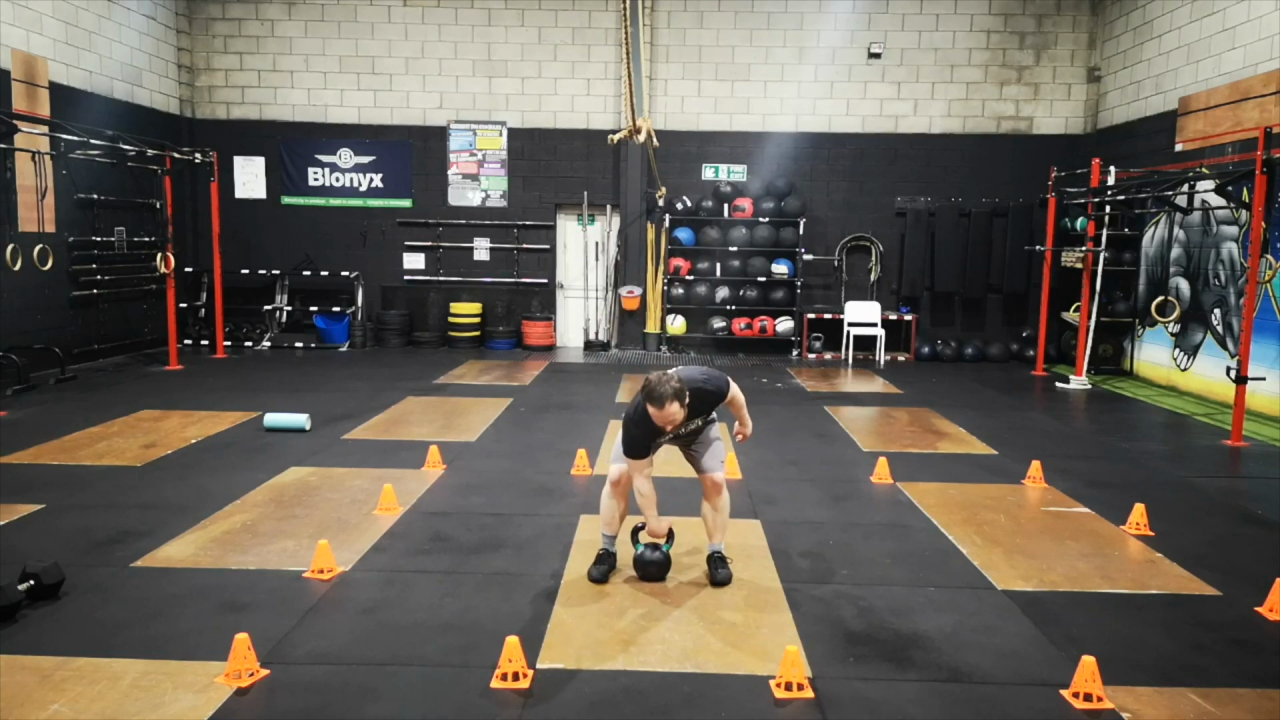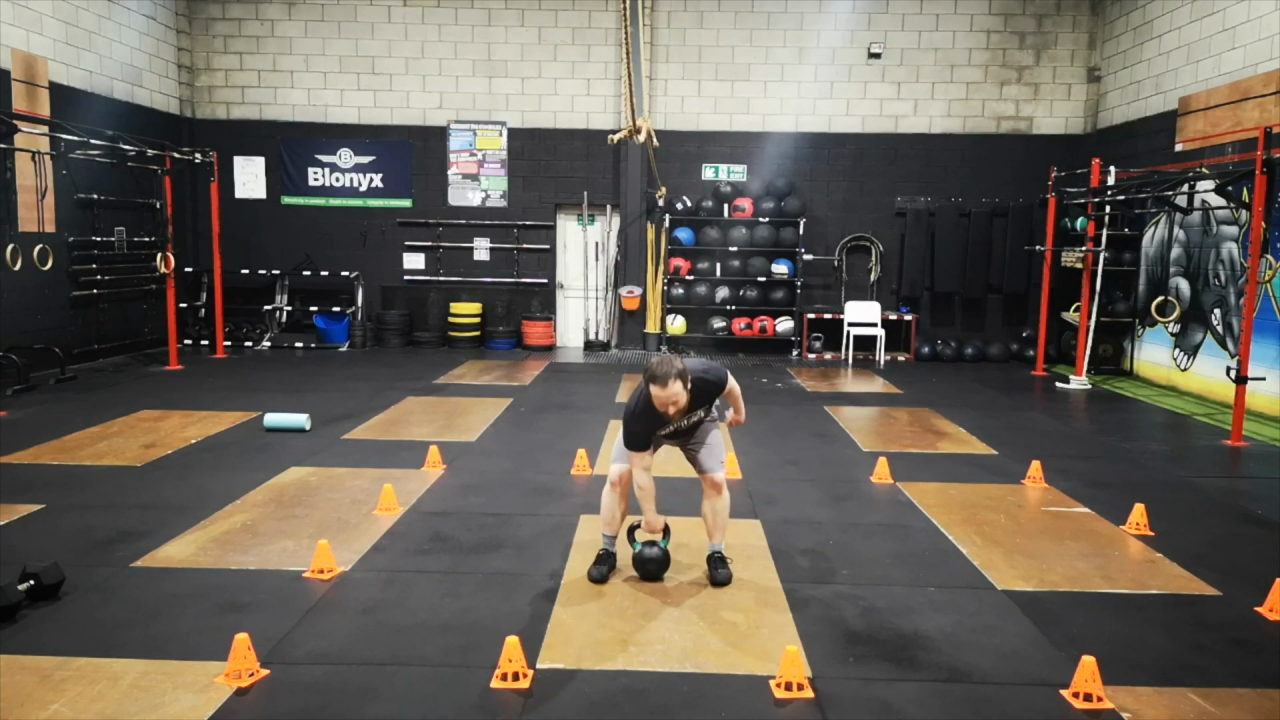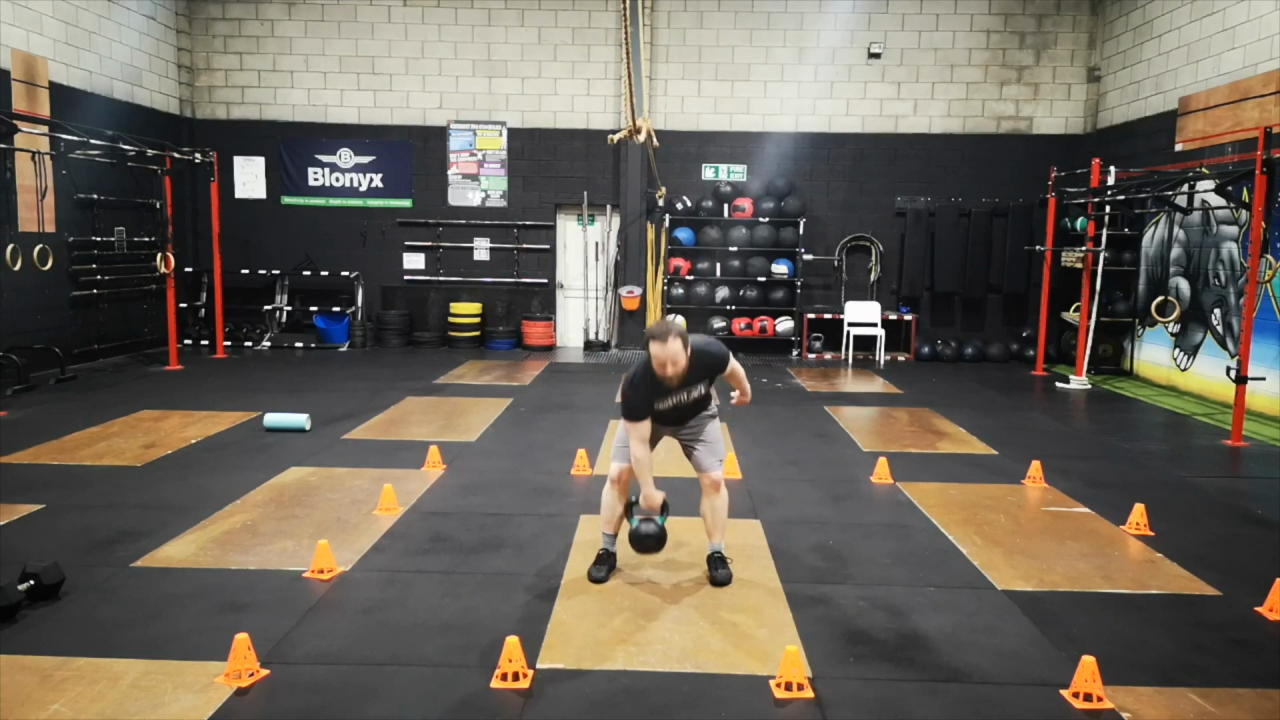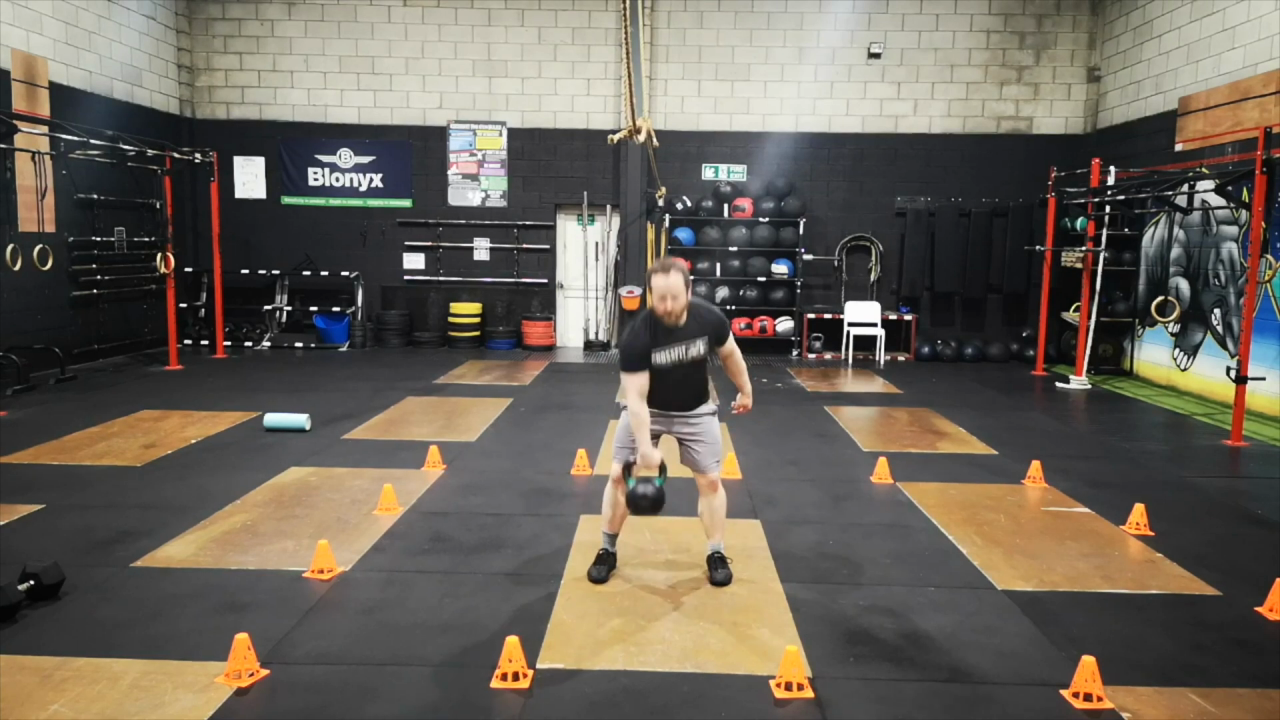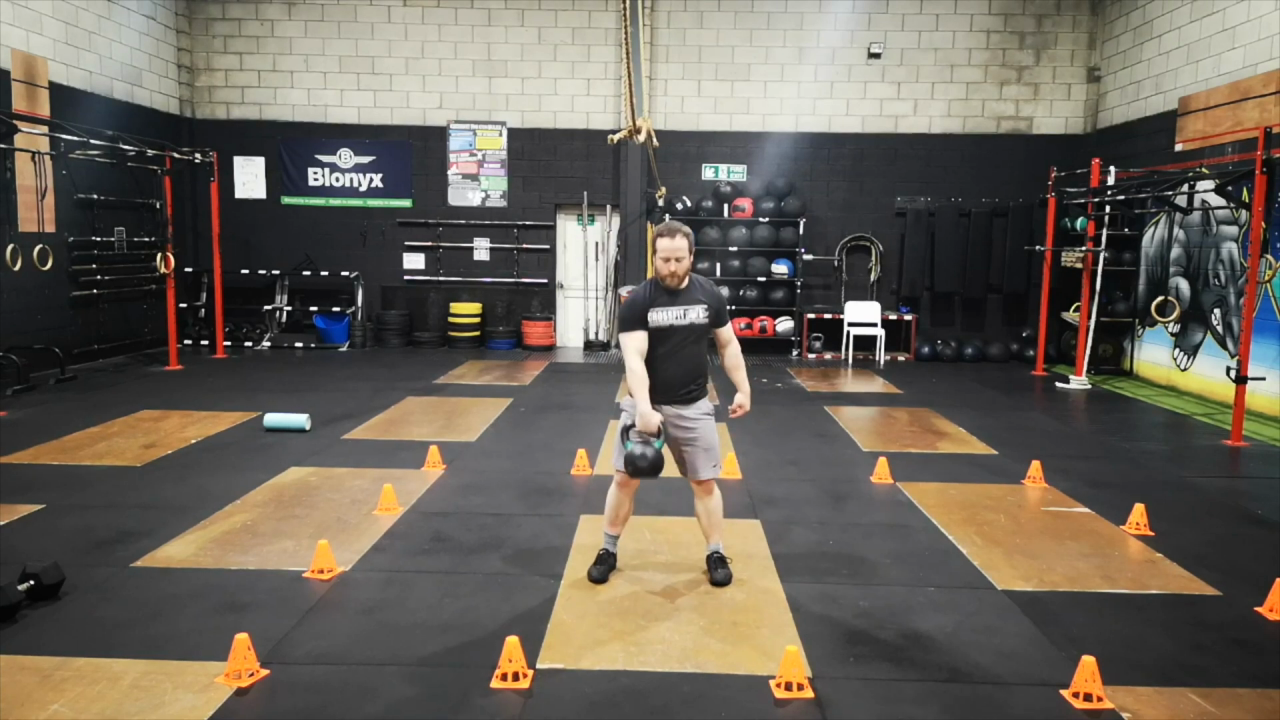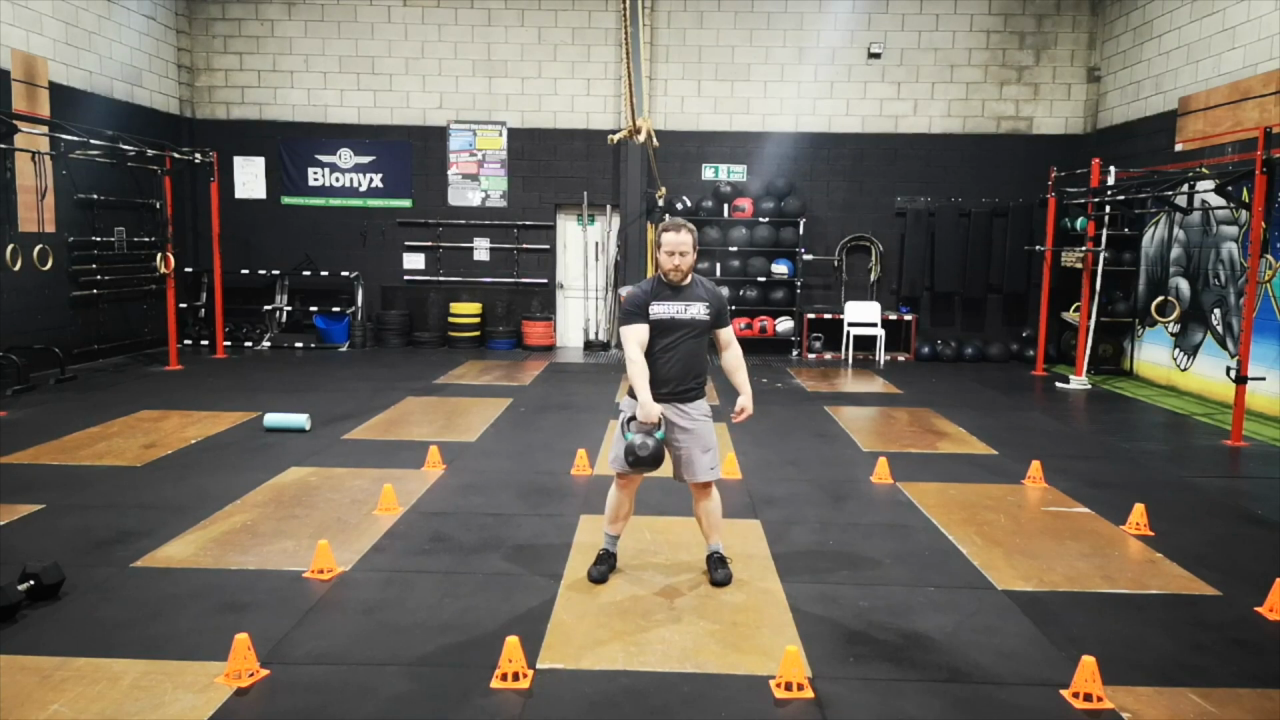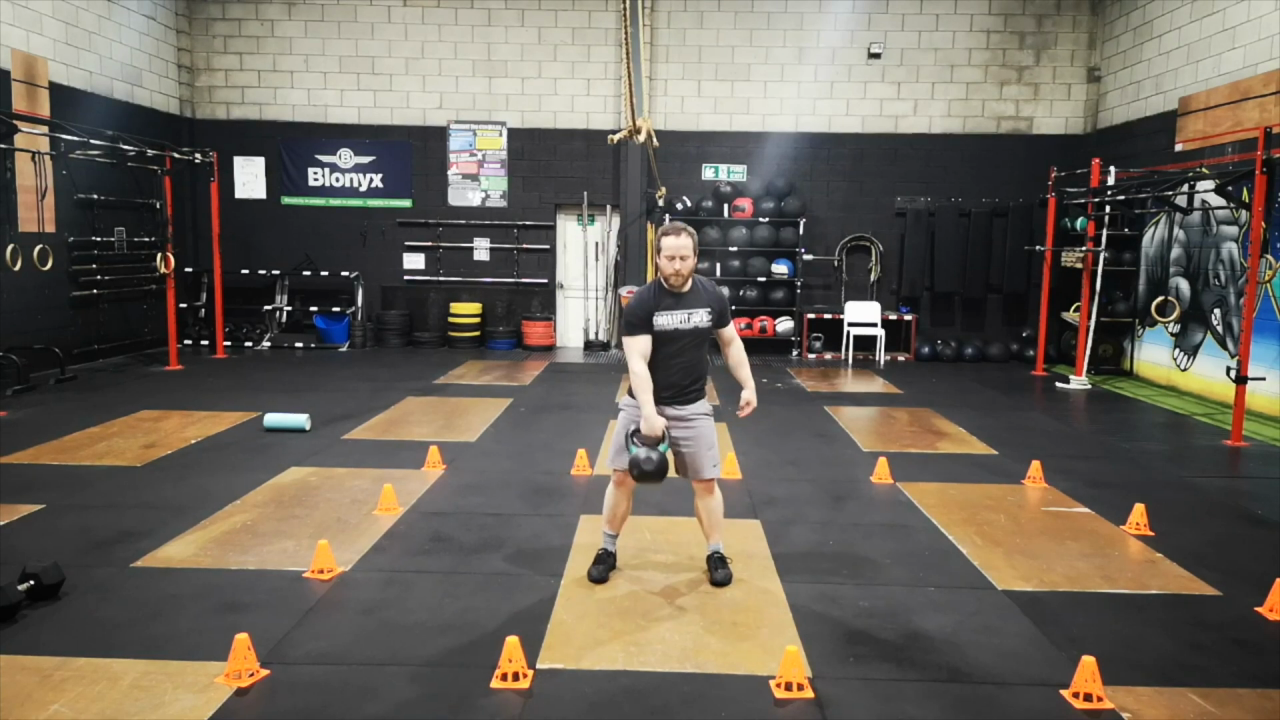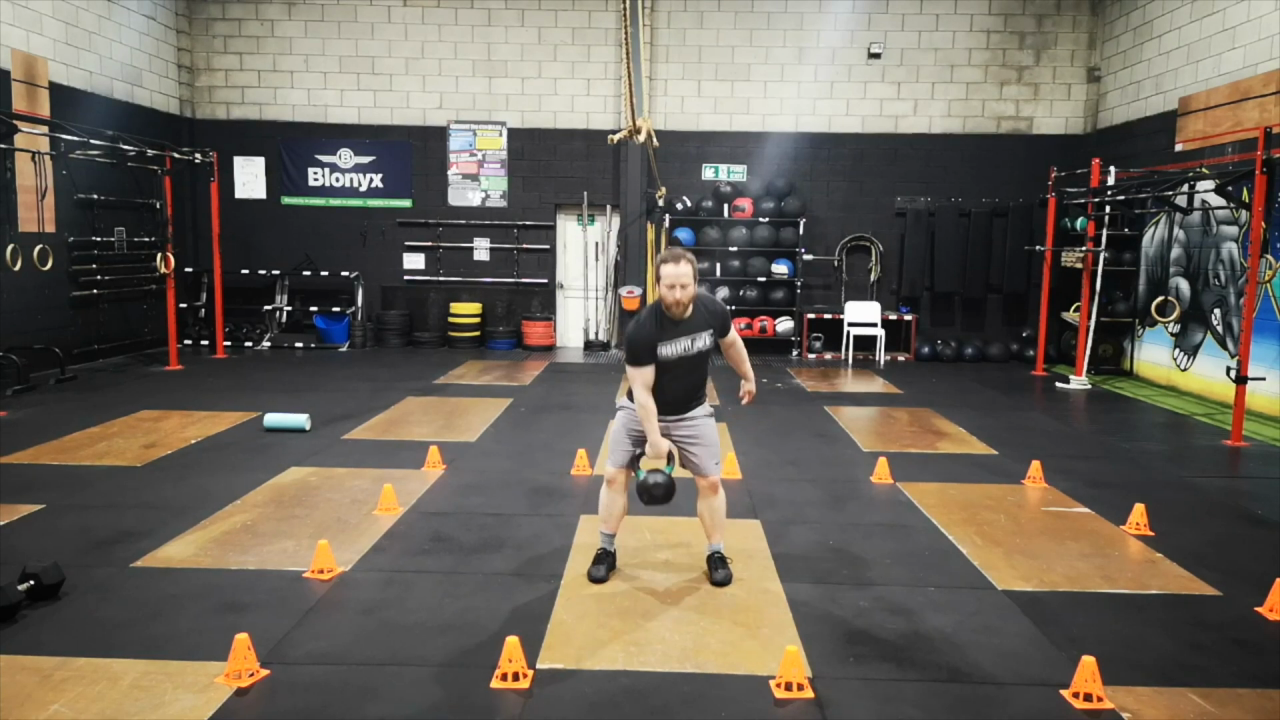
dt=0.2s
person 1, frame 1
left shoulder: (708, 385)
right shoulder: (636, 420)
left elbow: (733, 393)
right elbow: (642, 478)
left wrist: (744, 421)
right wrist: (653, 522)
left hip: (699, 426)
left knee: (715, 480)
right knee: (617, 477)
left ankle: (716, 554)
right ankle: (607, 551)
person 1, frame 2
left shoulder: (709, 377)
right shoulder: (637, 411)
left elbow: (731, 387)
right elbow: (642, 471)
left wrist: (738, 411)
right wrist: (650, 517)
left hip: (698, 425)
right hip: (648, 430)
left knee: (715, 481)
right knee: (618, 477)
left ankle: (717, 555)
right ankle: (607, 552)
person 1, frame 3
left shoulder: (709, 353)
right shoulder: (636, 383)
left elbow: (733, 370)
right elbow: (639, 445)
left wrist: (744, 390)
right wrist: (648, 492)
left hip: (697, 417)
right hip: (645, 422)
left knee: (713, 480)
right knee: (618, 475)
left ankle: (717, 555)
right ankle: (607, 552)
person 1, frame 4
left shoulder: (709, 317)
right shoulder: (637, 336)
left elbow: (729, 354)
right elbow: (636, 398)
left wrist: (745, 390)
right wrist: (645, 449)
left hip: (696, 410)
right hip: (647, 411)
left knee: (710, 480)
right knee: (621, 475)
left ankle: (716, 554)
right ankle: (607, 551)
person 1, frame 5
left shoulder: (709, 294)
right shoulder: (638, 301)
left elbow: (728, 344)
right elbow: (634, 360)
left wrist: (743, 389)
right wrist: (644, 409)
left hip: (694, 407)
right hip: (645, 408)
left knee: (705, 482)
right knee: (626, 479)
left ankle: (715, 554)
right ankle: (608, 551)
person 1, frame 6
left shoulder: (710, 295)
right shoulder: (640, 296)
left elbow: (728, 348)
right elbow: (634, 352)
left wrist: (745, 392)
right wrist: (645, 401)
left hip: (692, 407)
right hip: (643, 404)
left knee: (703, 483)
right knee: (626, 479)
left ankle: (715, 554)
right ankle: (608, 552)
person 1, frame 7
left shoulder: (712, 296)
right shoulder: (641, 303)
left elbow: (731, 343)
right elbow: (637, 363)
left wrist: (748, 385)
right wrist: (648, 414)
left hip: (692, 408)
right hip: (642, 404)
left knee: (705, 481)
right knee: (622, 476)
left ankle: (716, 553)
right ankle: (607, 551)
person 1, frame 8
left shoulder: (713, 310)
right shoulder: (642, 329)
left elbow: (732, 343)
right elbow: (641, 391)
left wrist: (748, 377)
right wrist: (654, 439)
left hip: (692, 412)
right hip: (641, 410)
left knee: (710, 480)
right knee: (615, 475)
left ankle: (716, 554)
right ankle: (606, 551)
